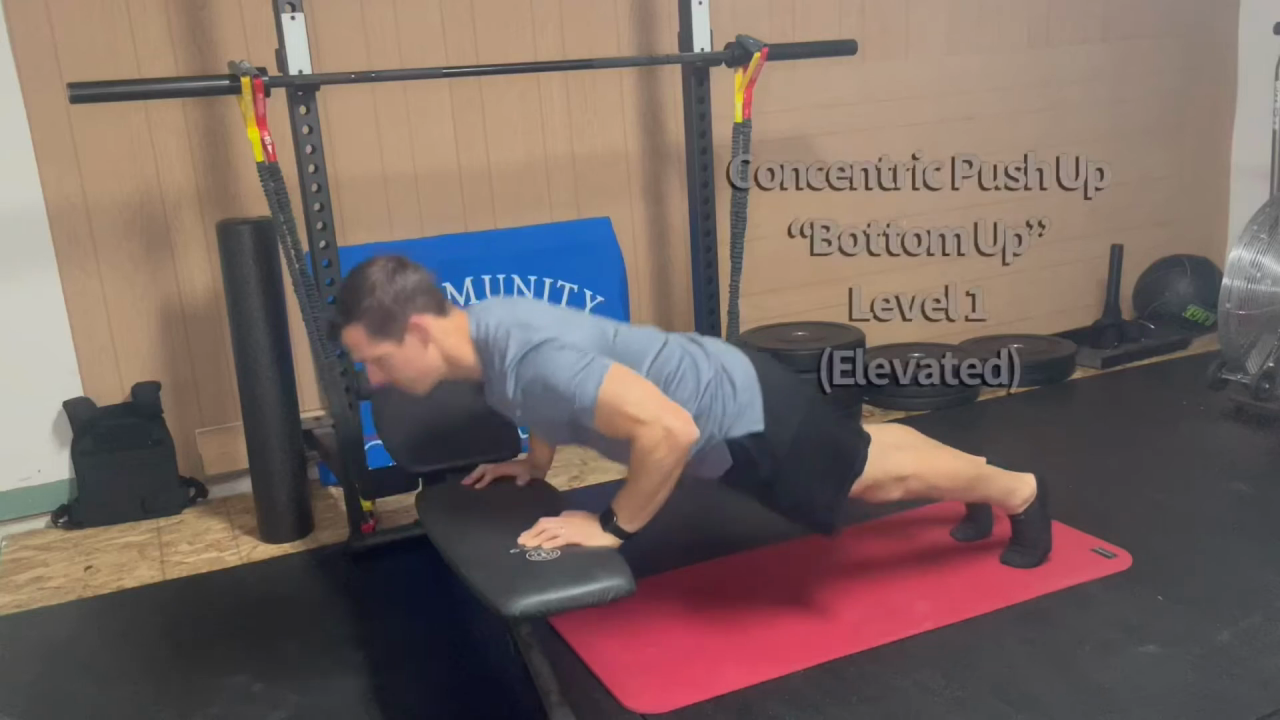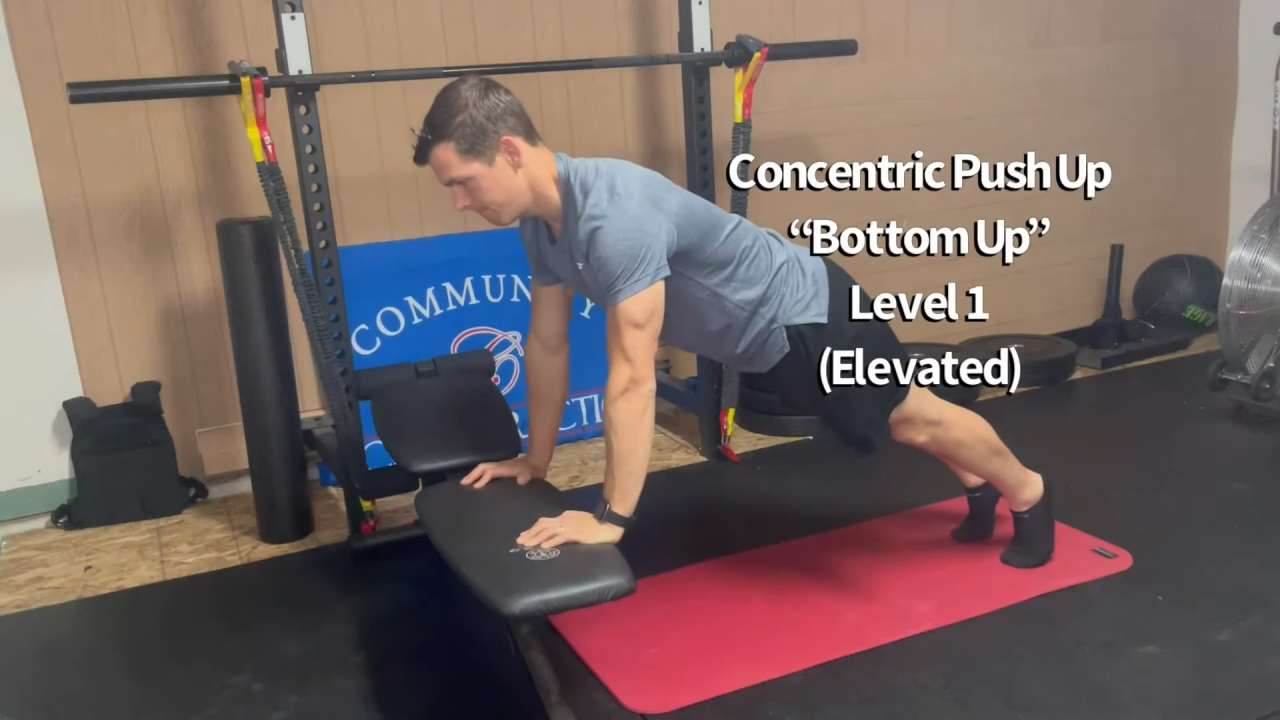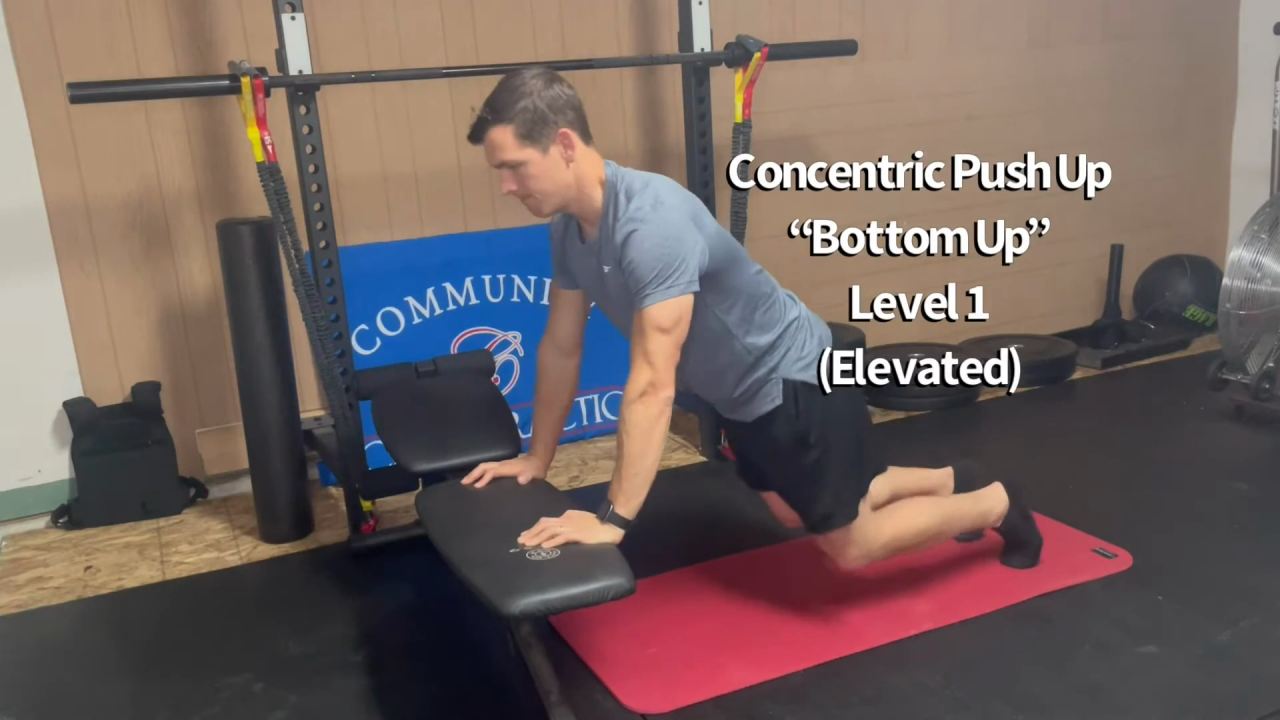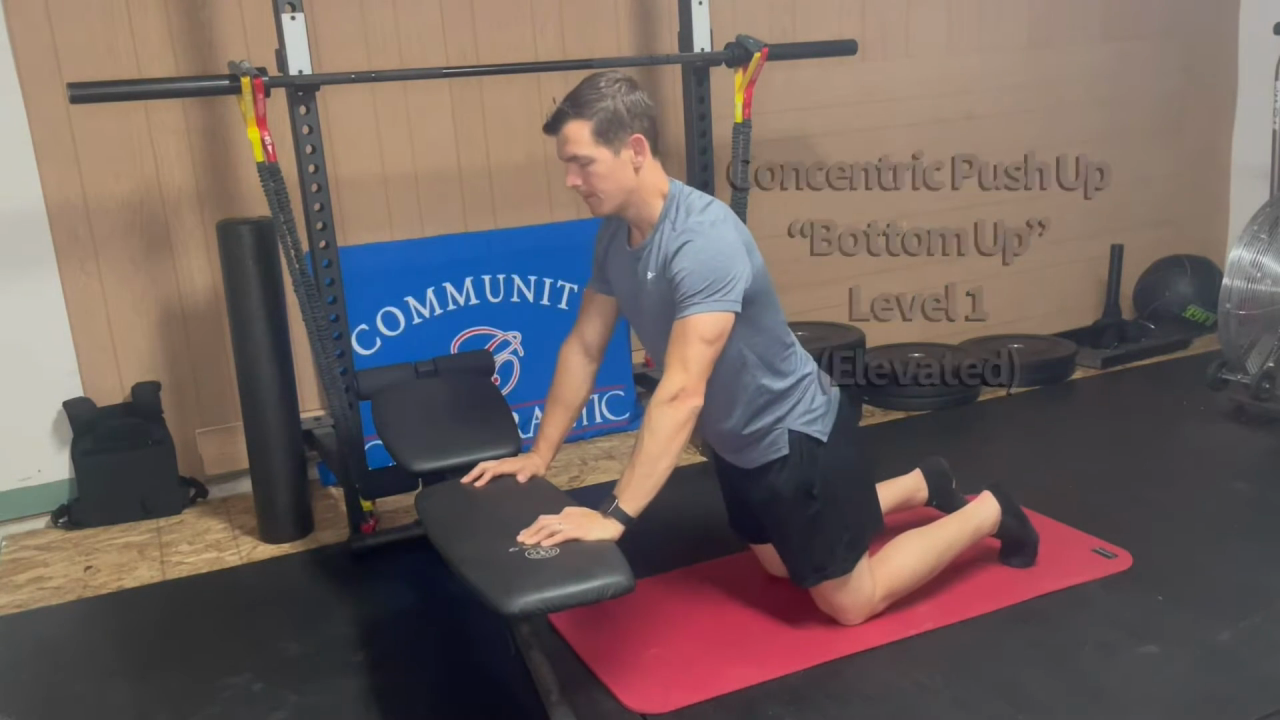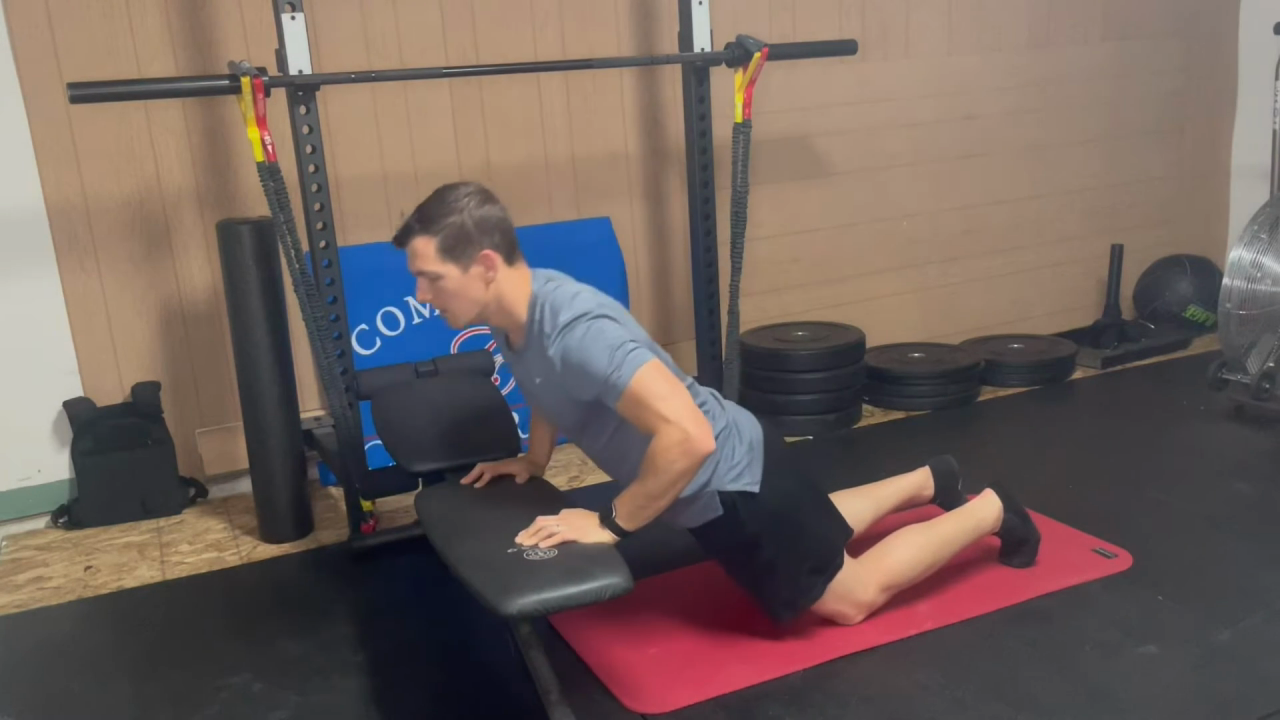
dt=1s
person 1, frame 1
left shoulder: (528, 363)
right shoulder: (484, 322)
left elbow: (672, 430)
left wrist: (612, 527)
right wrist: (534, 462)
left hip: (740, 416)
right hip: (717, 379)
left knee: (886, 474)
right knee: (862, 443)
left ankle: (1018, 491)
right ankle: (980, 474)
person 1, frame 2
left shoulder: (615, 217)
right shoulder: (543, 218)
left elbow: (632, 380)
right elbow: (547, 345)
left wrist: (612, 518)
right wrist: (535, 459)
left hip: (802, 313)
right hip: (763, 334)
left knee: (914, 418)
right knee: (899, 415)
left ankle: (1026, 494)
right ankle: (978, 486)
person 1, frame 3
left shoulder: (653, 224)
right shoulder: (570, 224)
left elbow: (652, 386)
right elbow: (560, 347)
left wrist: (614, 519)
right wrist: (535, 457)
left hip: (797, 379)
right hip: (745, 394)
left knee: (852, 546)
right knee: (799, 514)
left ankle: (995, 503)
right ankle: (951, 482)
person 1, frame 4
left shoulder: (704, 238)
right shoulder: (616, 235)
left elbow: (682, 395)
right elbow: (583, 348)
left wrist: (615, 516)
right wrist: (539, 454)
left hip: (796, 432)
right hip: (740, 439)
left knee: (848, 600)
right knee: (782, 565)
left ankle: (988, 513)
right ankle: (921, 485)
person 1, frame 5
left shoulder: (574, 329)
right shoulder: (515, 312)
left elbow: (688, 439)
left wrist: (609, 524)
right wrist: (532, 460)
left hip: (732, 479)
right hip: (718, 481)
left knee: (849, 597)
right knee: (814, 545)
left ankle: (989, 510)
right ankle: (927, 483)
